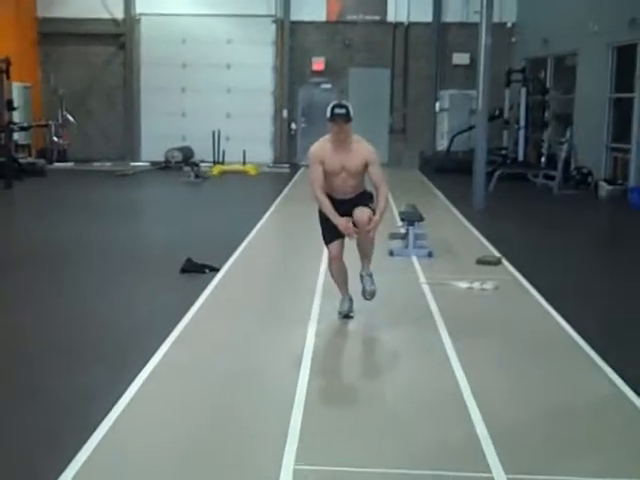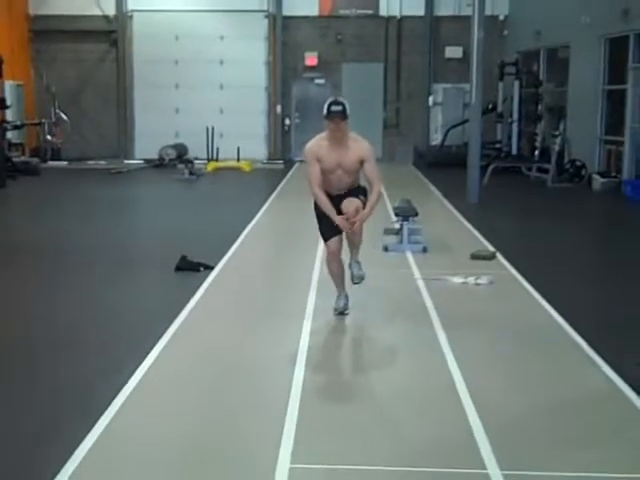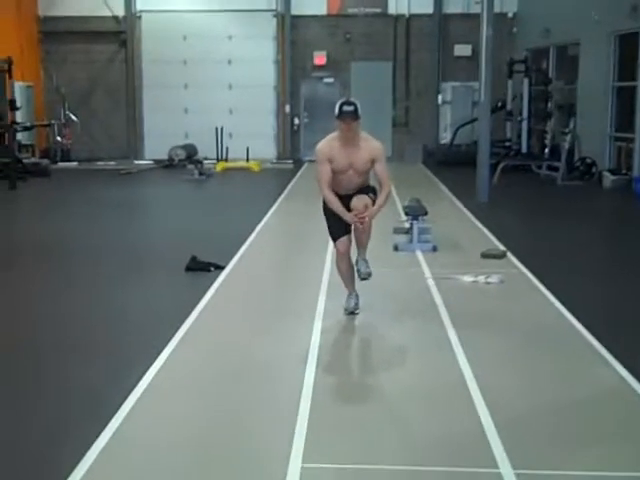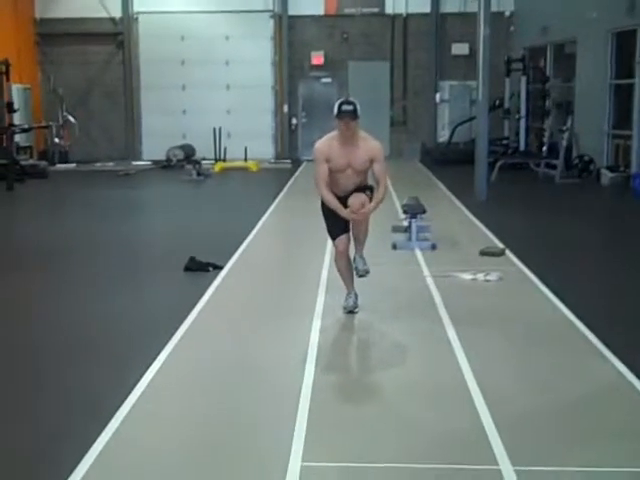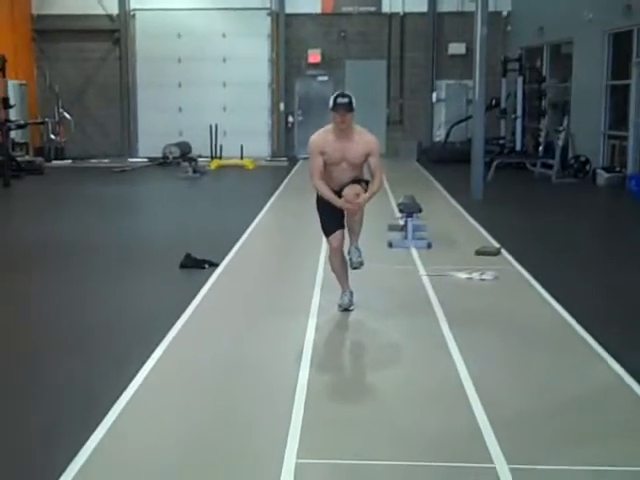
dt=0.3s
person 1, frame 1
left shoulder: (366, 150)
right shoulder: (317, 151)
left elbow: (382, 188)
right elbow: (318, 191)
left wrist: (378, 217)
right wrist: (337, 220)
left hip: (359, 199)
right hip: (330, 203)
left knee: (363, 220)
right knee: (334, 253)
left ankle: (366, 271)
right ankle: (345, 297)
person 1, frame 2
left shoulder: (362, 147)
right shoulder: (313, 148)
left elbow: (376, 185)
right elbow: (316, 189)
left wrist: (367, 212)
right wrist: (335, 218)
left hip: (352, 194)
right hip: (326, 199)
left knee: (352, 209)
right knee: (332, 249)
left ankle: (355, 260)
right ankle: (341, 295)
person 1, frame 3
left shoulder: (374, 147)
right shoulder: (324, 148)
left elbow: (386, 185)
right elbow: (325, 189)
left wrist: (375, 210)
right wrist: (345, 215)
left hip: (362, 195)
right hip: (335, 200)
left knee: (362, 205)
right knee: (342, 248)
left ankle: (362, 258)
right ankle: (351, 294)
person 1, frame 4
left shoulder: (373, 147)
right shoulder: (322, 147)
left elbow: (382, 184)
right elbow: (322, 187)
left wrist: (371, 207)
right wrist: (342, 212)
left hip: (360, 194)
right hip: (333, 201)
left knee: (361, 207)
right knee: (340, 247)
left ankle: (360, 255)
right ankle: (351, 293)
person 1, frame 5
left shoulder: (368, 141)
right shoulder: (318, 141)
left elbow: (378, 177)
right elbow: (316, 179)
left wrist: (366, 197)
right wrist: (337, 202)
left hip: (356, 190)
right hip: (329, 196)
left knee: (355, 198)
right knee: (334, 244)
left ankle: (355, 246)
right ankle: (346, 291)
